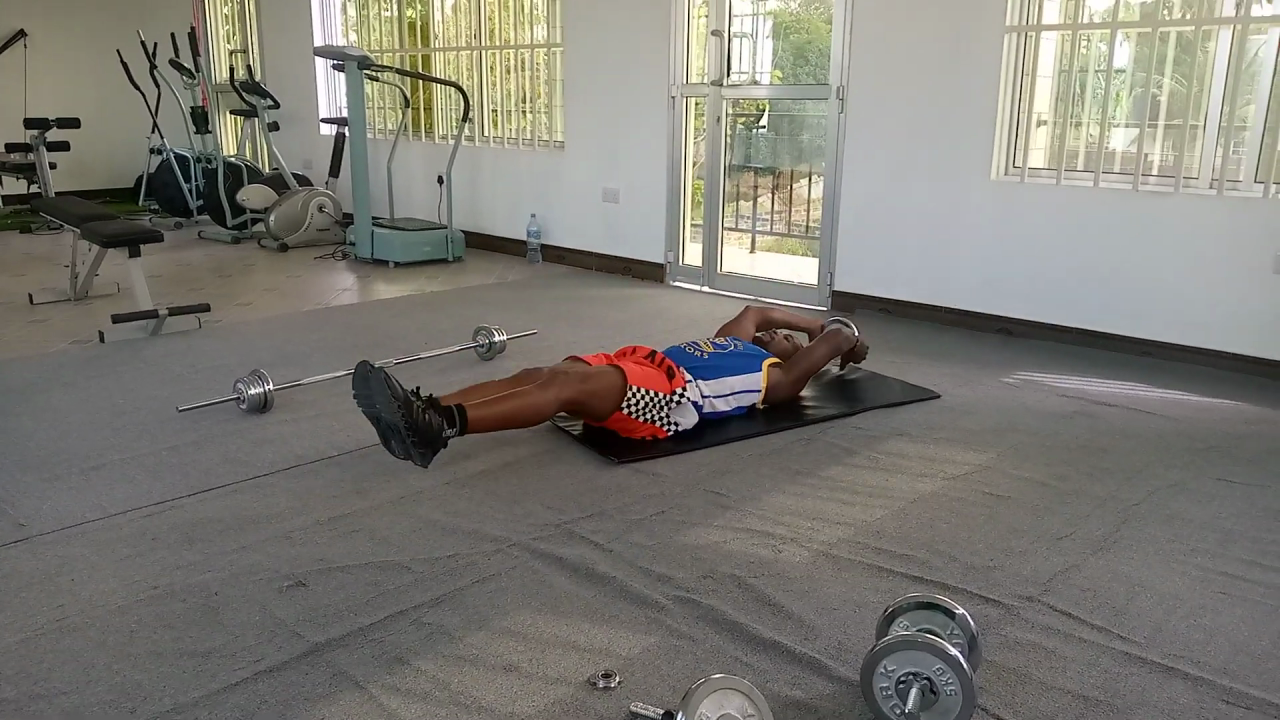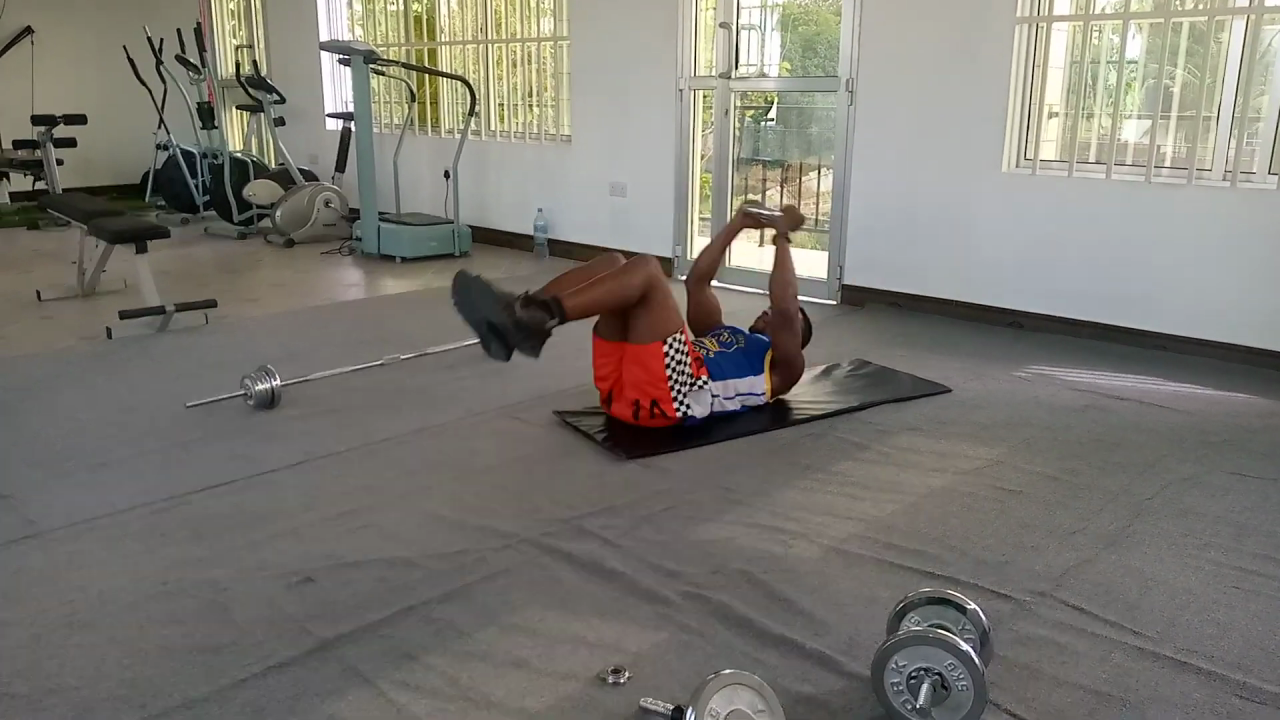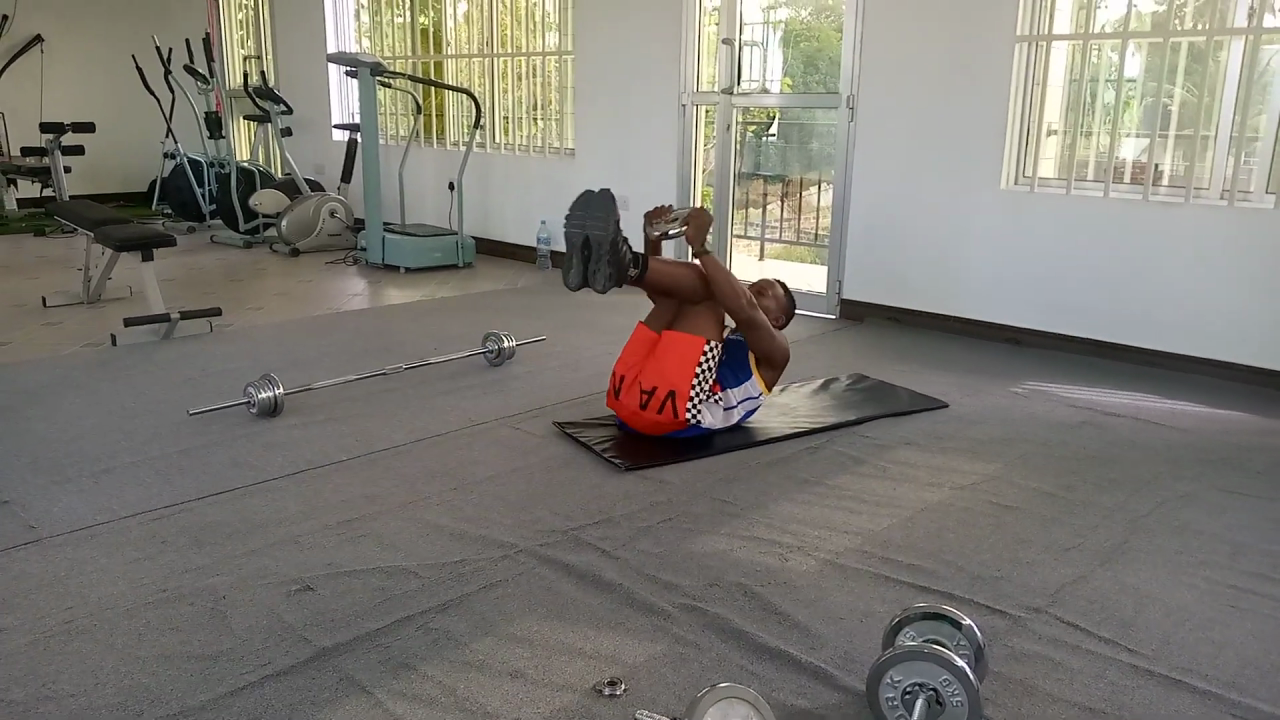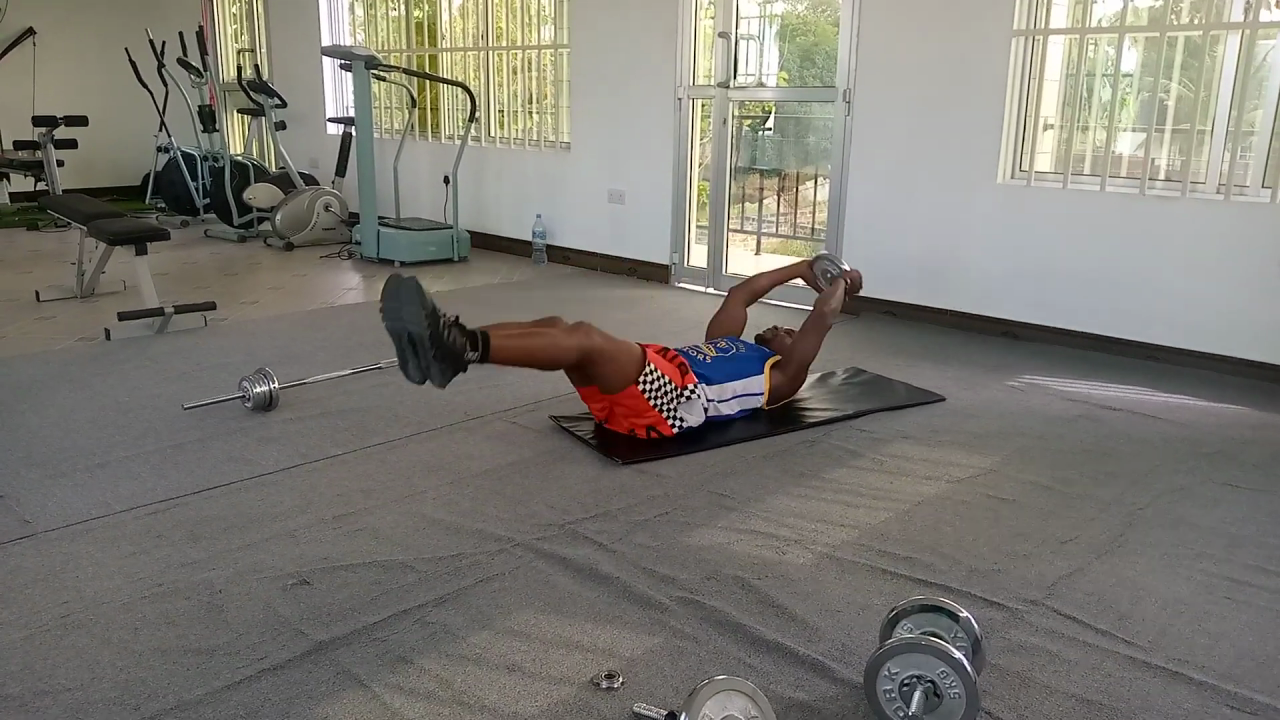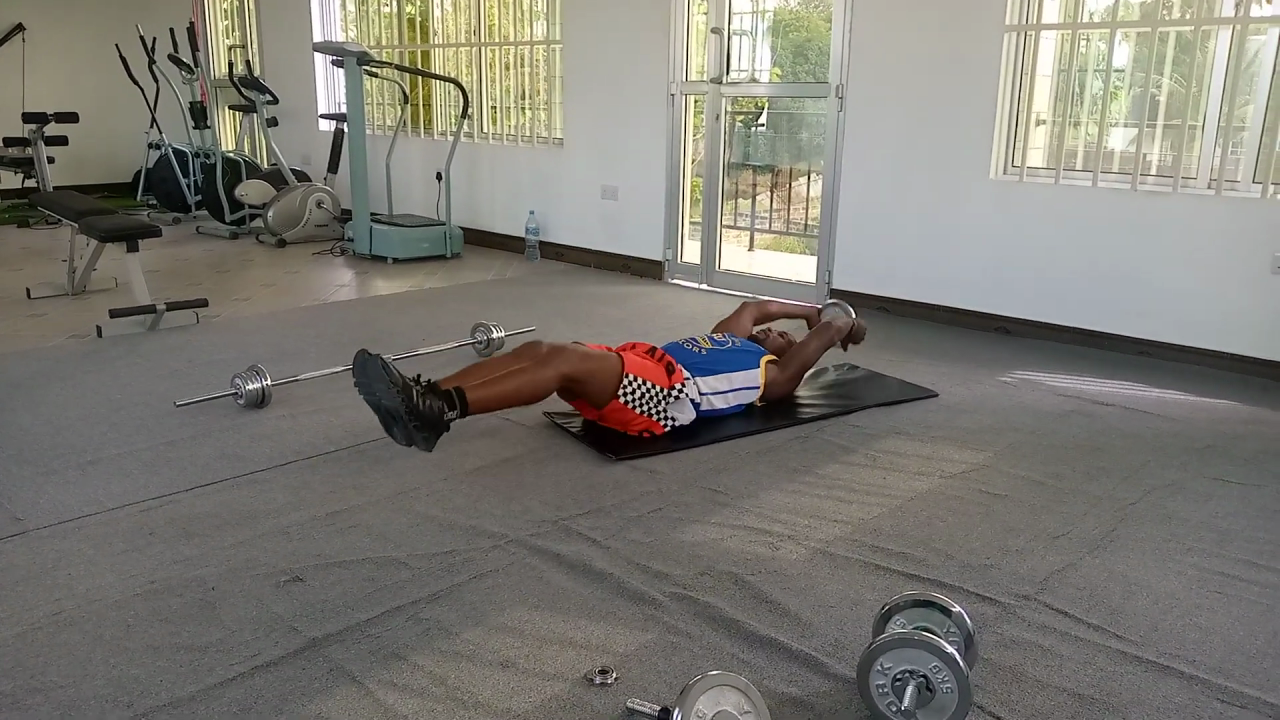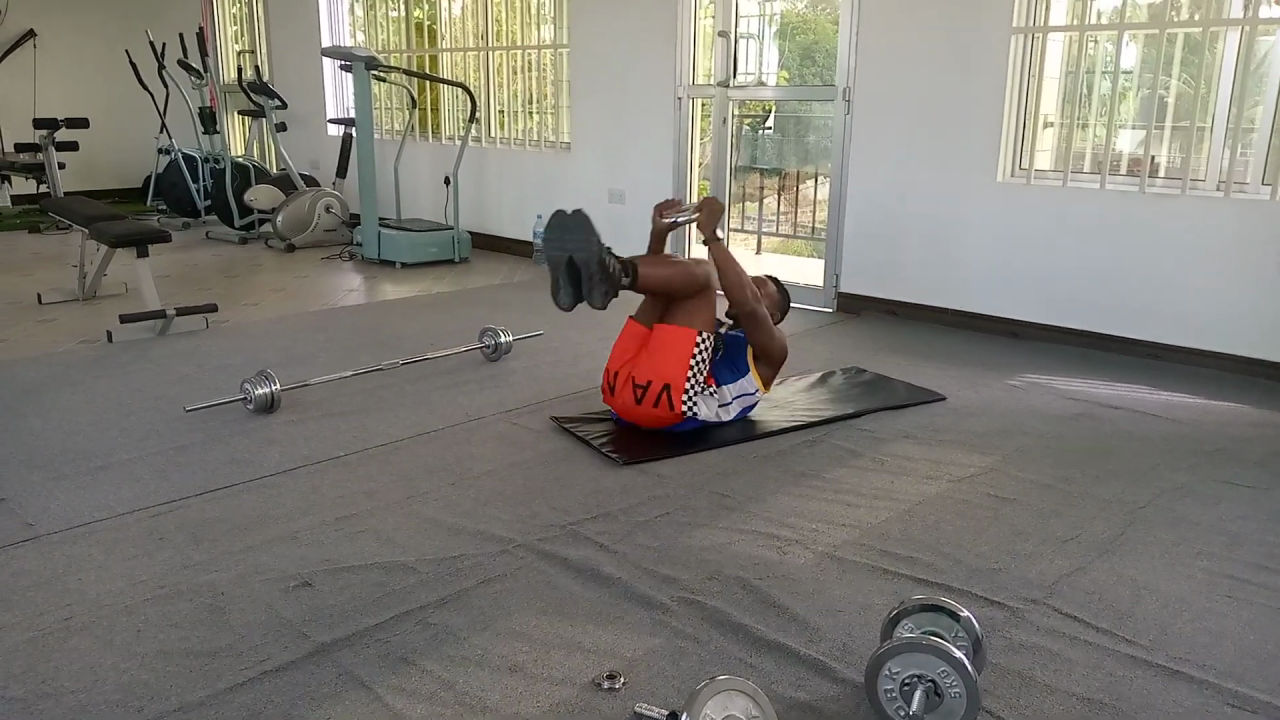
dt=0.5s
person 1, frame 1
left shoulder: (778, 378)
right shoulder: (736, 347)
left elbow: (832, 342)
right elbow: (756, 311)
left wrist: (845, 338)
right wrist: (818, 323)
left hip: (666, 398)
right hip: (638, 366)
left knee: (564, 382)
right knee: (537, 375)
left ankle: (438, 427)
right ankle: (424, 411)
person 1, frame 2
left shoulder: (782, 367)
right shoulder: (722, 334)
left elbow: (786, 310)
right elbow: (698, 279)
left wrist: (782, 241)
right wrist: (735, 226)
left hip: (671, 397)
right hip: (623, 387)
left knee: (645, 267)
right knee: (612, 263)
left ankle: (537, 321)
right ankle: (522, 312)
person 1, frame 3
left shoulder: (771, 354)
right shoulder: (719, 337)
left elbow: (743, 310)
left wrist: (700, 245)
right wrist: (653, 242)
left hip: (676, 407)
right hip: (628, 394)
left knee: (707, 282)
left ankle: (621, 263)
right ankle: (604, 263)
person 1, frame 4
left shoulder: (780, 376)
right shoulder: (730, 346)
left elbow: (820, 321)
right elbow: (738, 296)
left wrist: (838, 286)
right wrist: (798, 269)
left hip: (671, 404)
left knee: (583, 337)
right knee: (557, 329)
left ankle: (464, 343)
right ankle: (449, 351)
person 1, frame 5
left shoulder: (775, 375)
right shoulder: (736, 344)
left elbow: (820, 338)
right elbow: (753, 308)
right wrist: (809, 310)
left hip: (663, 402)
left knee: (563, 356)
right knee: (541, 350)
left ankle: (441, 410)
right ankle: (427, 395)
person 1, frame 6
left shoulder: (770, 350)
right shoulder: (712, 331)
left elbow: (748, 306)
right elbow: (660, 279)
left wrist: (712, 237)
right wrist: (659, 234)
left hip: (672, 402)
right hip: (625, 390)
left knee: (703, 272)
right knee: (668, 272)
left ankle: (611, 275)
right ankle: (582, 282)
